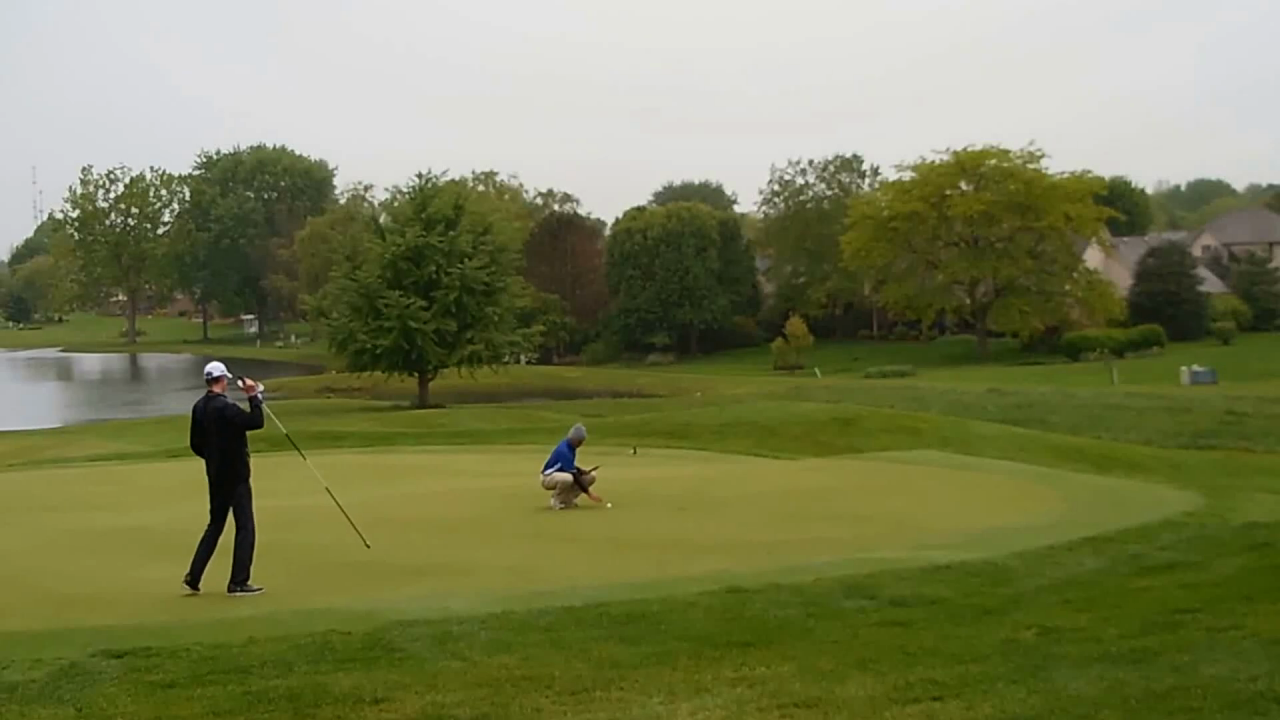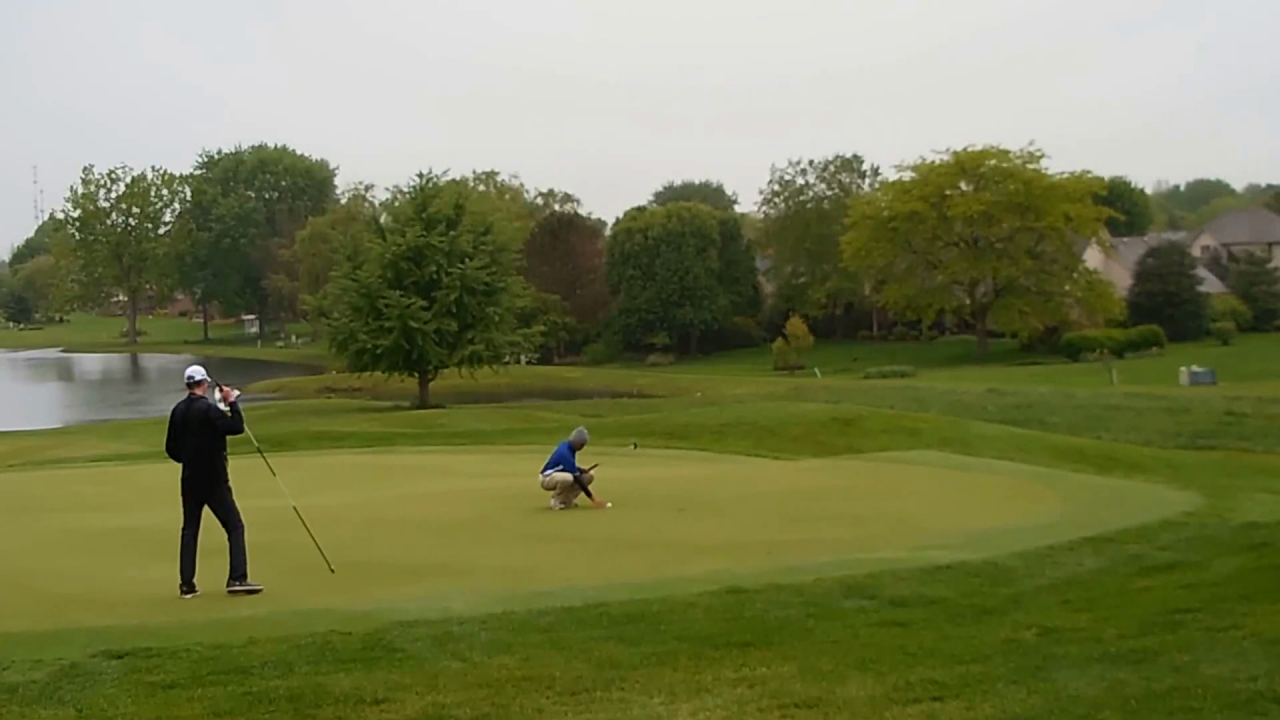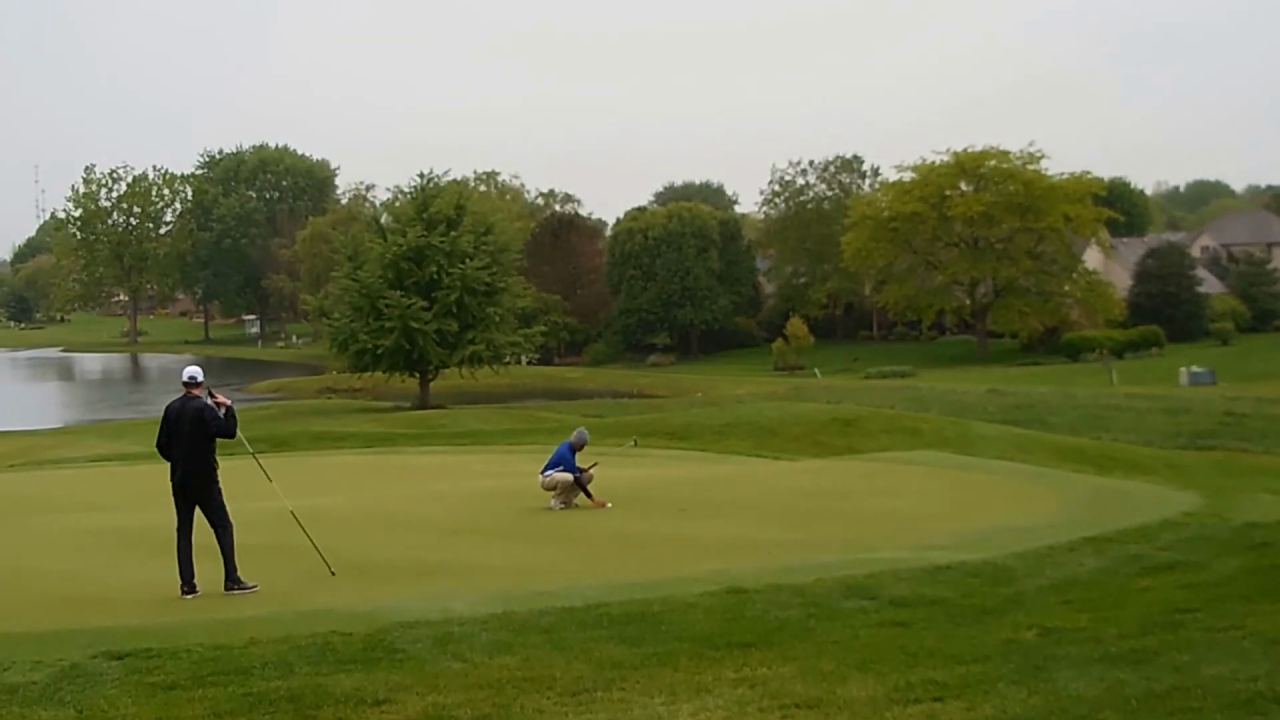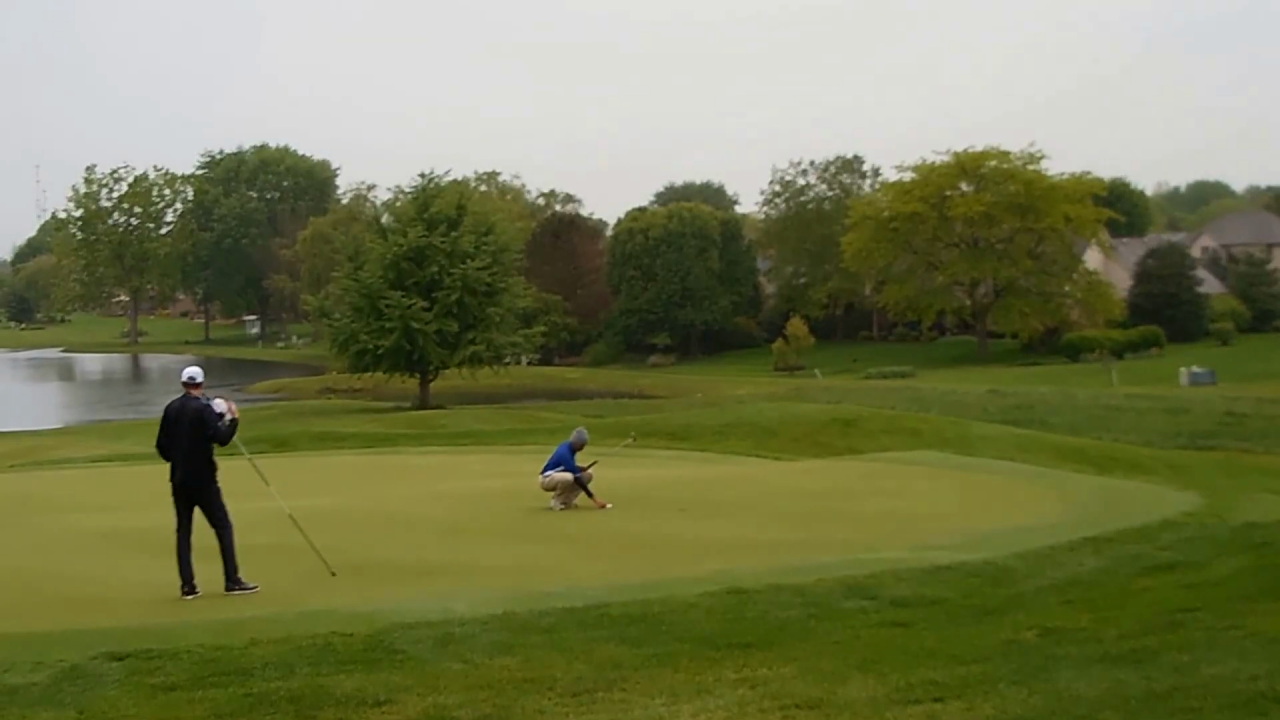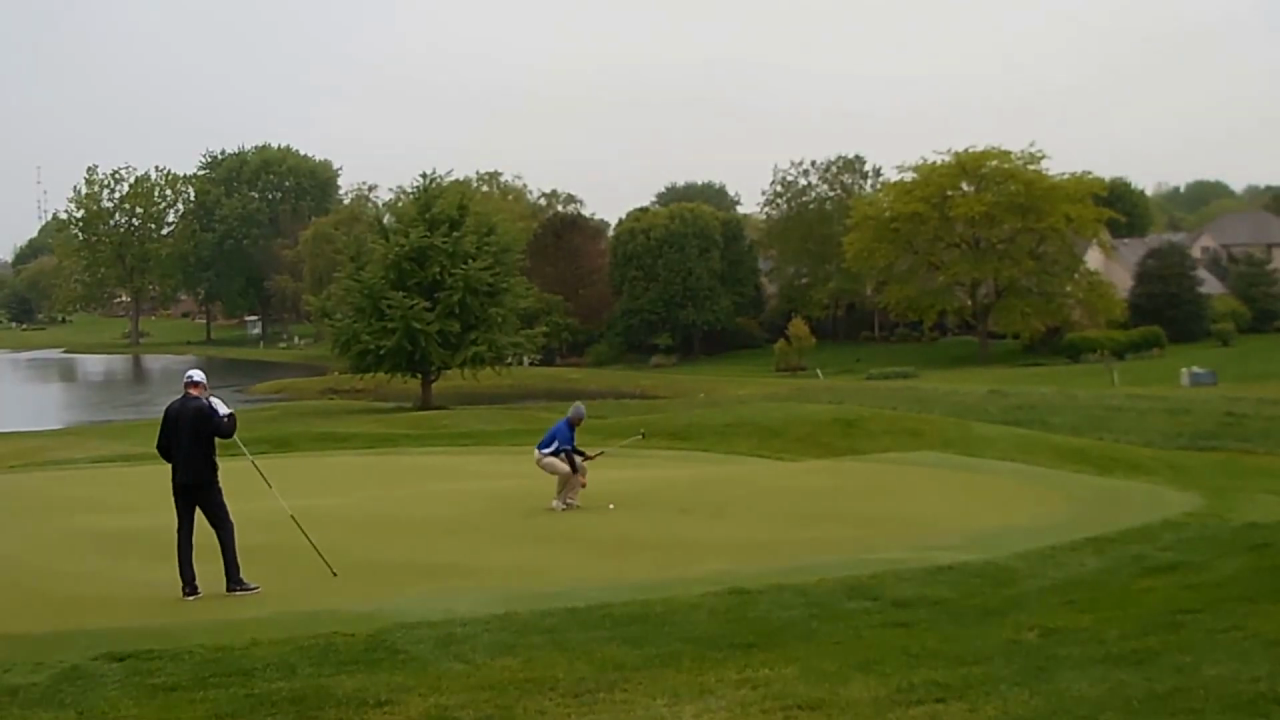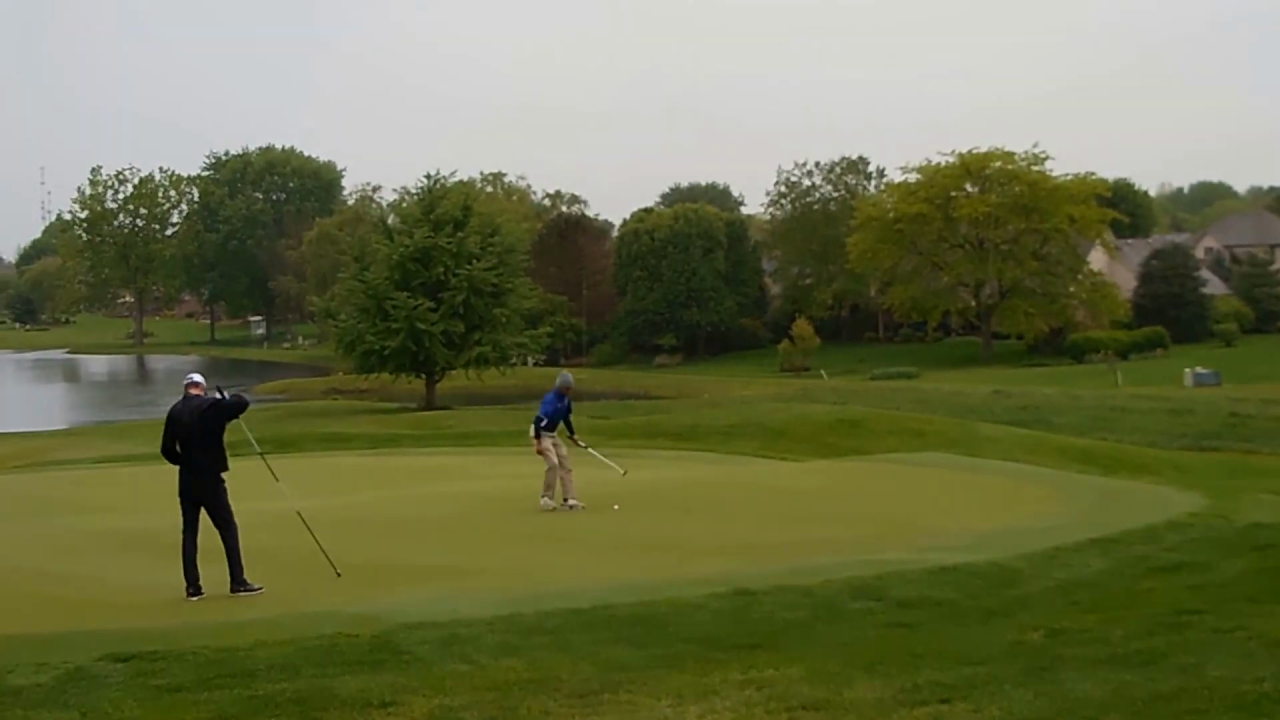
dt=0.3s
person 1, frame 1
left shoulder: (199, 407)
right shoulder: (225, 407)
left elbow: (196, 444)
right elbow: (256, 422)
right wrist: (254, 397)
left hip: (216, 475)
right hip: (235, 476)
left knee: (214, 526)
right knee: (245, 527)
left ankle: (192, 577)
right ankle: (238, 583)
person 1, frame 2
left shoulder: (178, 410)
right shoulder: (208, 409)
left elbow: (171, 448)
right elbow: (237, 428)
right wrist: (232, 402)
left hip: (190, 481)
right hip: (213, 480)
left knee: (189, 530)
right knee: (234, 526)
left ankle: (187, 585)
right ankle: (237, 578)
person 1, frame 3
left shoulder: (172, 408)
right shoulder: (204, 408)
left elbow: (162, 445)
right elbow: (229, 432)
right wrist: (228, 408)
left hip: (179, 480)
right hip: (204, 479)
left knee: (184, 530)
right knee: (223, 527)
left ankle: (187, 585)
right ankle: (232, 580)
person 1, frame 4
left shoulder: (171, 408)
right shoulder: (203, 408)
left elbow: (161, 445)
right elbow: (221, 438)
right wrist: (233, 419)
left hip: (179, 480)
right hip: (202, 479)
left knee: (183, 531)
right knee: (223, 527)
left ankle: (187, 585)
right ankle: (232, 581)
person 1, frame 5
left shoulder: (171, 409)
right shoulder: (203, 408)
left elbow: (162, 446)
right elbow: (225, 432)
right wrist: (230, 416)
left hip: (180, 480)
right hip: (203, 479)
left knee: (184, 531)
right knee: (224, 527)
left ankle: (188, 586)
right ankle: (234, 582)
person 1, frame 6
left shoulder: (174, 411)
right shoulder: (209, 406)
left elbow: (167, 449)
right elbow: (242, 403)
right wrist: (228, 398)
left hip: (187, 481)
right hip: (209, 479)
left knee: (189, 533)
right knee: (228, 528)
left ankle: (193, 586)
right ankle: (238, 582)
